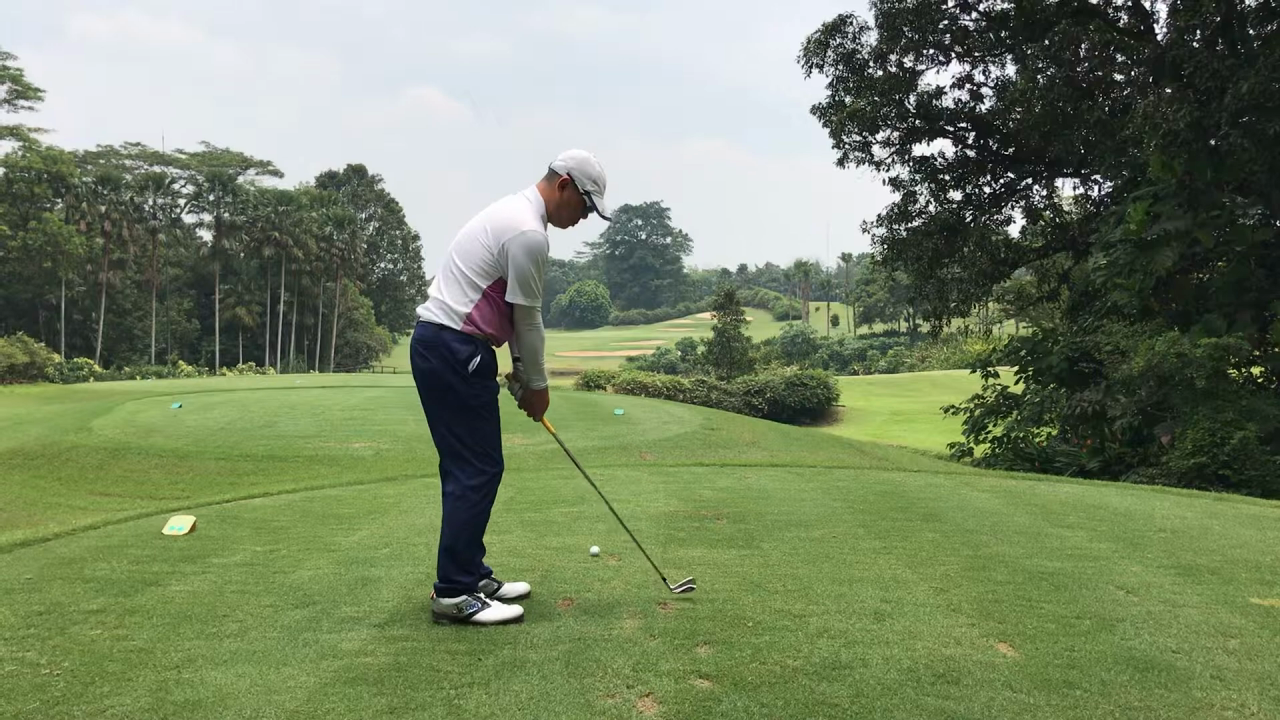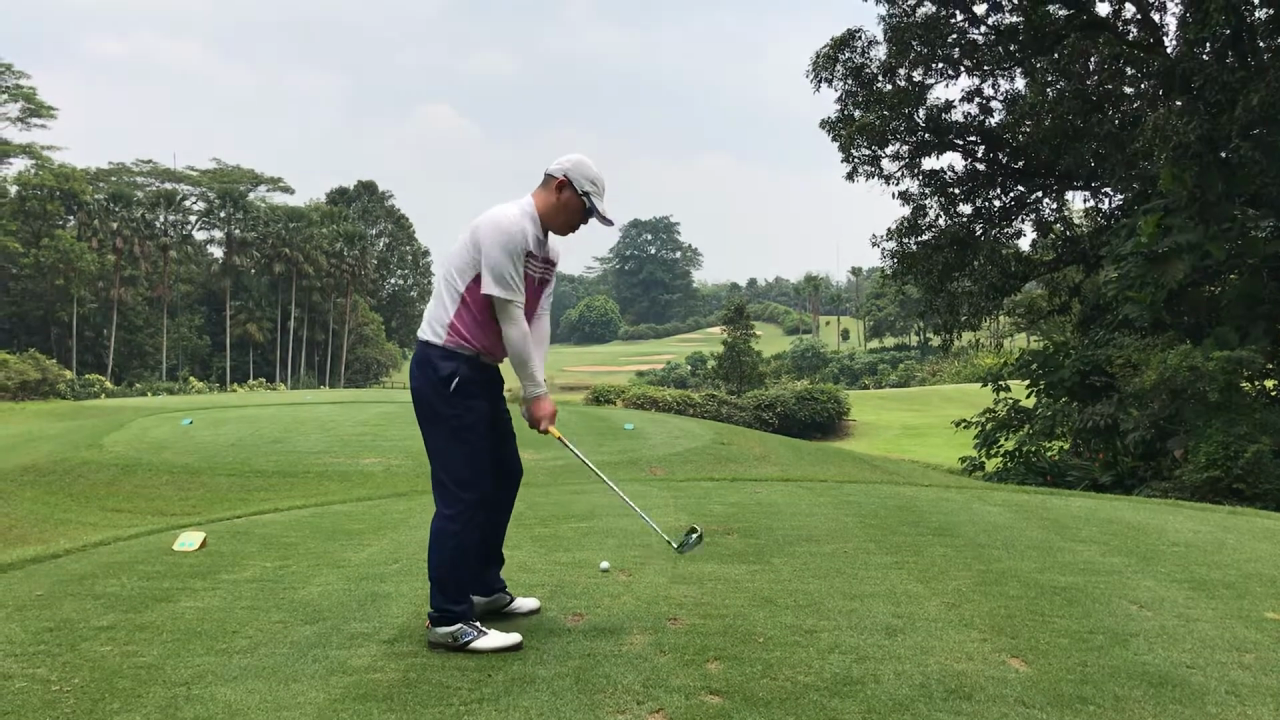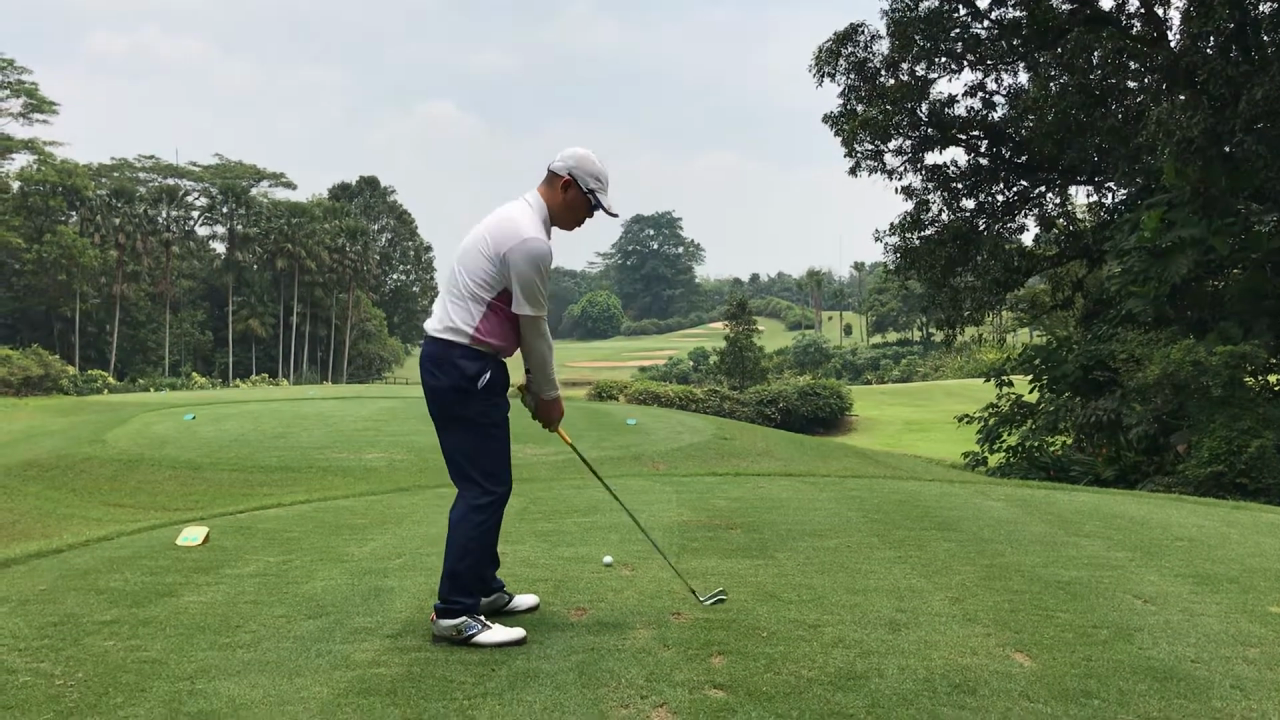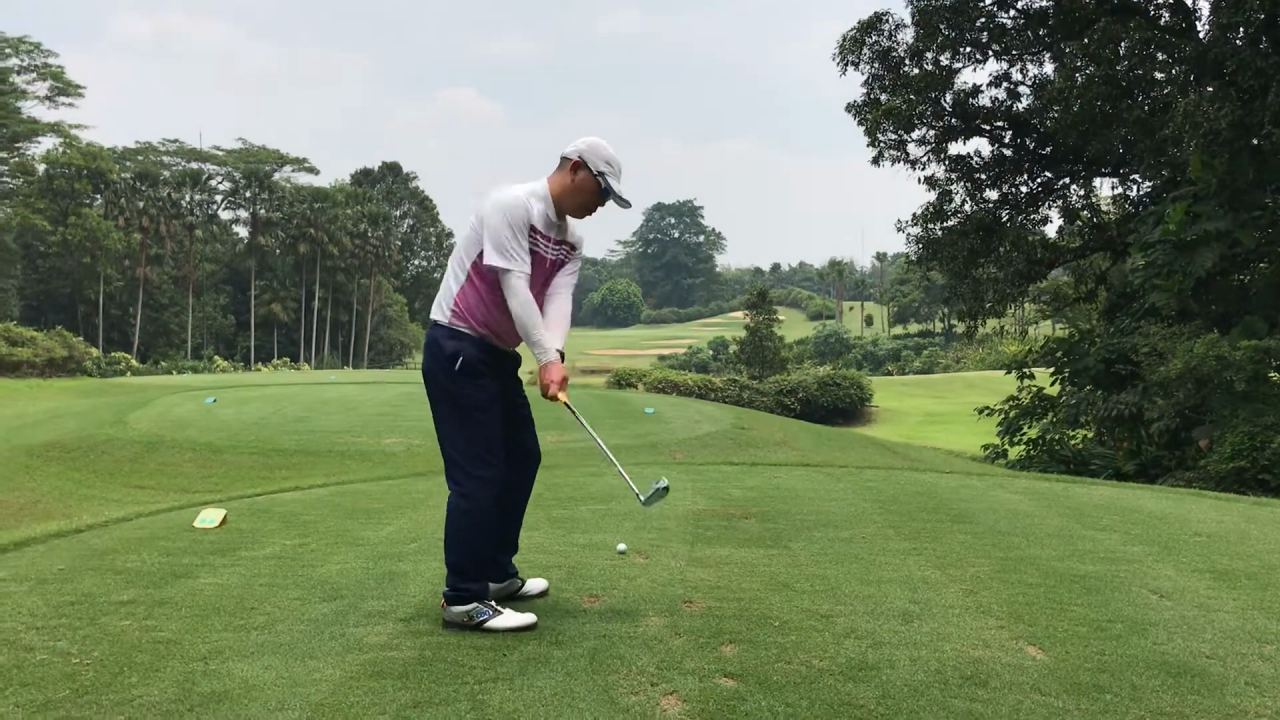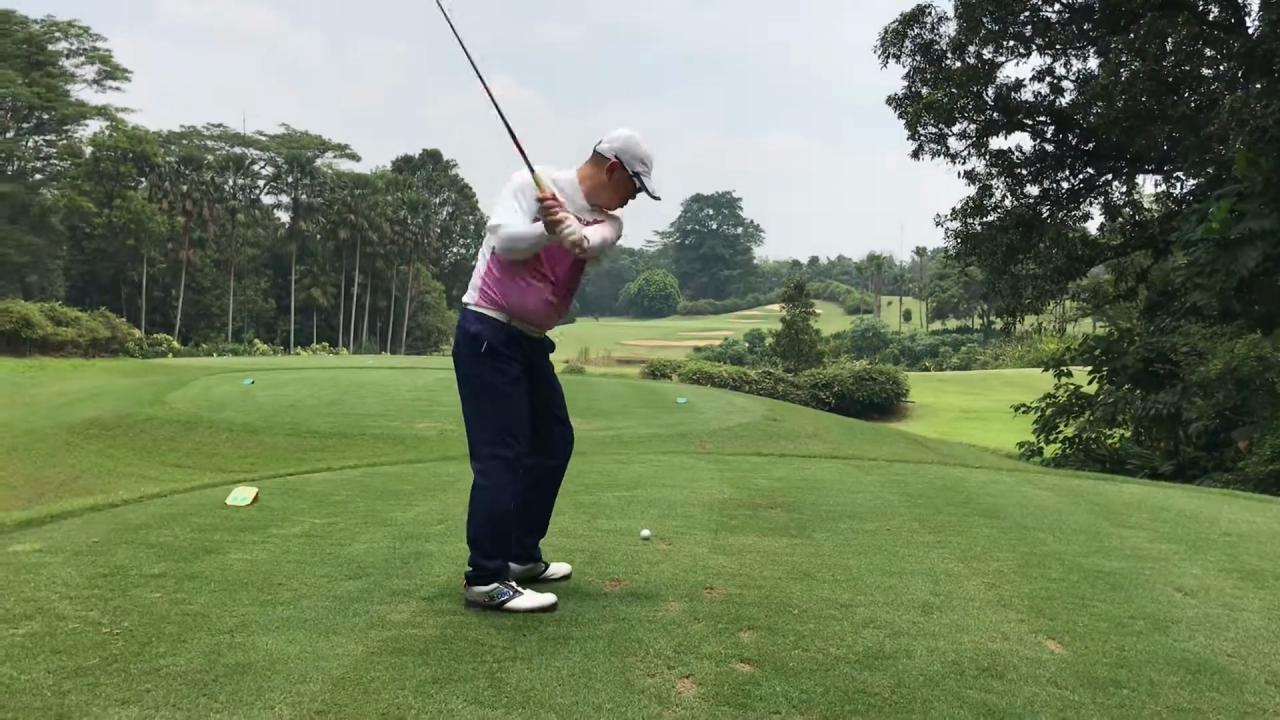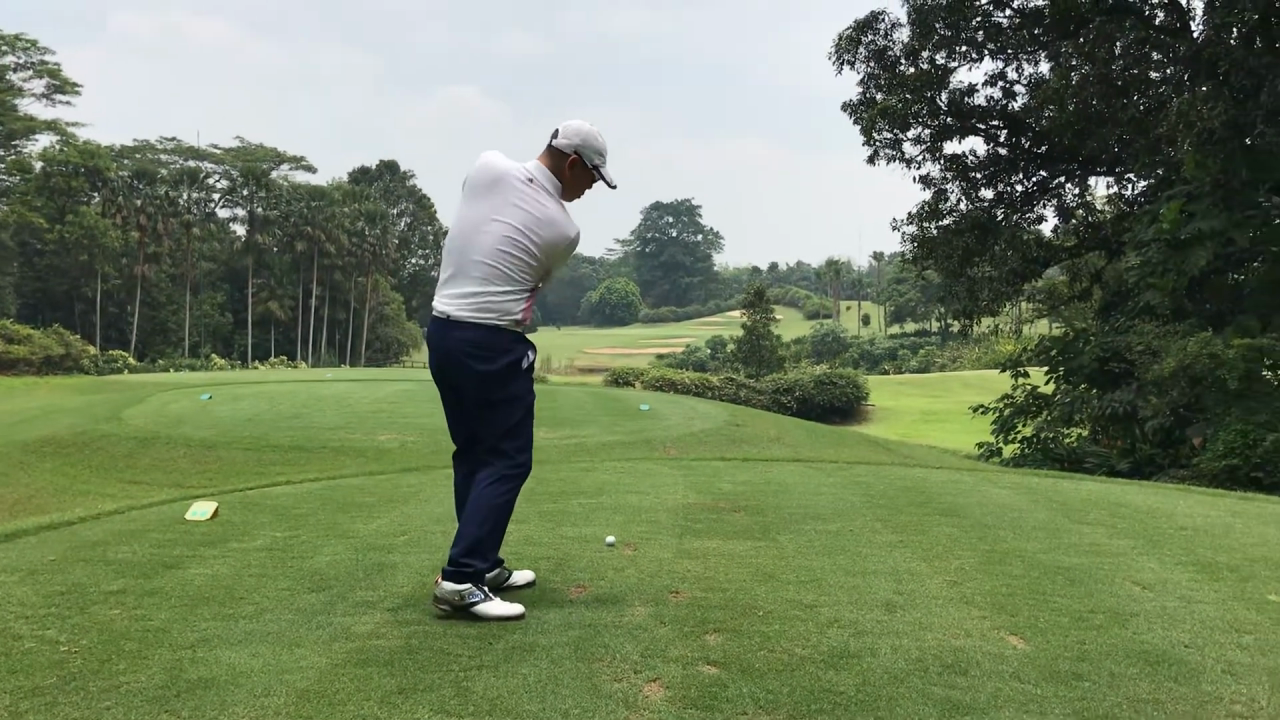
dt=0.7s
person 1, frame 1
left shoulder: (515, 211)
right shoulder: (528, 232)
right elbow: (527, 317)
left wrist: (522, 369)
right wrist: (537, 384)
left hip: (443, 344)
right hip: (454, 349)
left knee: (467, 467)
right knee: (477, 468)
left ankle: (470, 575)
right ankle: (455, 591)
person 1, frame 2
left shoulder: (549, 253)
right shoulder: (504, 224)
left elbow: (539, 320)
right elbow: (508, 315)
left wrist: (540, 389)
right wrist: (535, 391)
left hip: (480, 370)
right hip: (446, 369)
left knee: (504, 476)
right knee: (462, 492)
left ankle: (483, 587)
right ankle: (449, 619)
person 1, frame 3
left shoulder: (521, 219)
right shoulder: (529, 240)
left elbow: (530, 322)
right elbow: (534, 327)
left wrist: (535, 383)
right wrist: (548, 393)
left hip: (463, 361)
right hip: (462, 365)
left knee: (490, 480)
right knee: (484, 486)
left ankle: (481, 587)
right ankle: (454, 612)
person 1, frame 4
left shoulder: (570, 242)
right shoulder: (512, 202)
left elbow: (559, 300)
right elbow: (515, 286)
left wrist: (554, 357)
right wrist: (545, 358)
left hip: (499, 355)
right hip: (458, 350)
left knee: (521, 460)
right knee: (477, 472)
left ankle: (496, 574)
right ankle: (464, 598)
person 1, frame 5
left shoulder: (607, 223)
right shoulder: (529, 188)
left elbow: (592, 239)
right elbow: (504, 243)
left wrist: (574, 235)
right wrist: (546, 229)
left hip: (529, 342)
right hip: (488, 335)
left knee: (552, 446)
right knee: (502, 456)
left ankle: (520, 556)
right ankle: (485, 579)
person 1, frame 6
left shoulder: (488, 167)
right shoulder: (563, 231)
left hip: (444, 331)
right hip: (494, 345)
left knee: (475, 454)
right knee: (508, 461)
left ankle: (481, 563)
right ankle: (460, 579)
